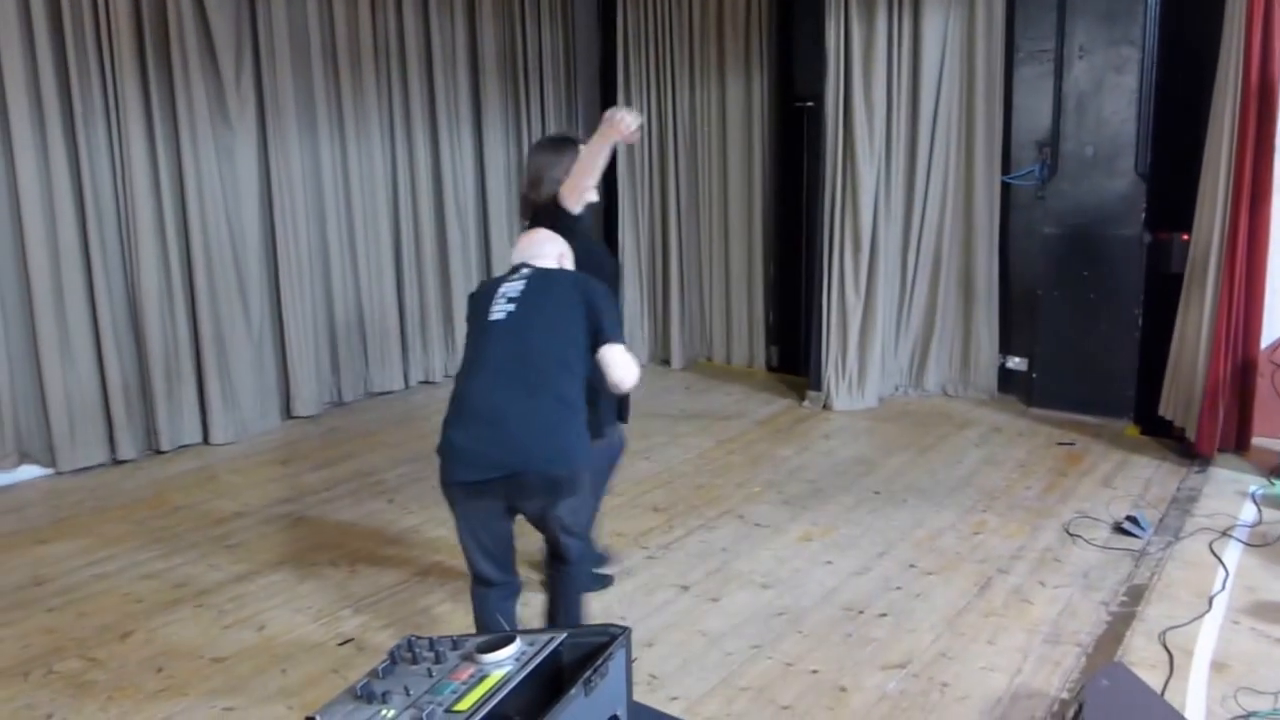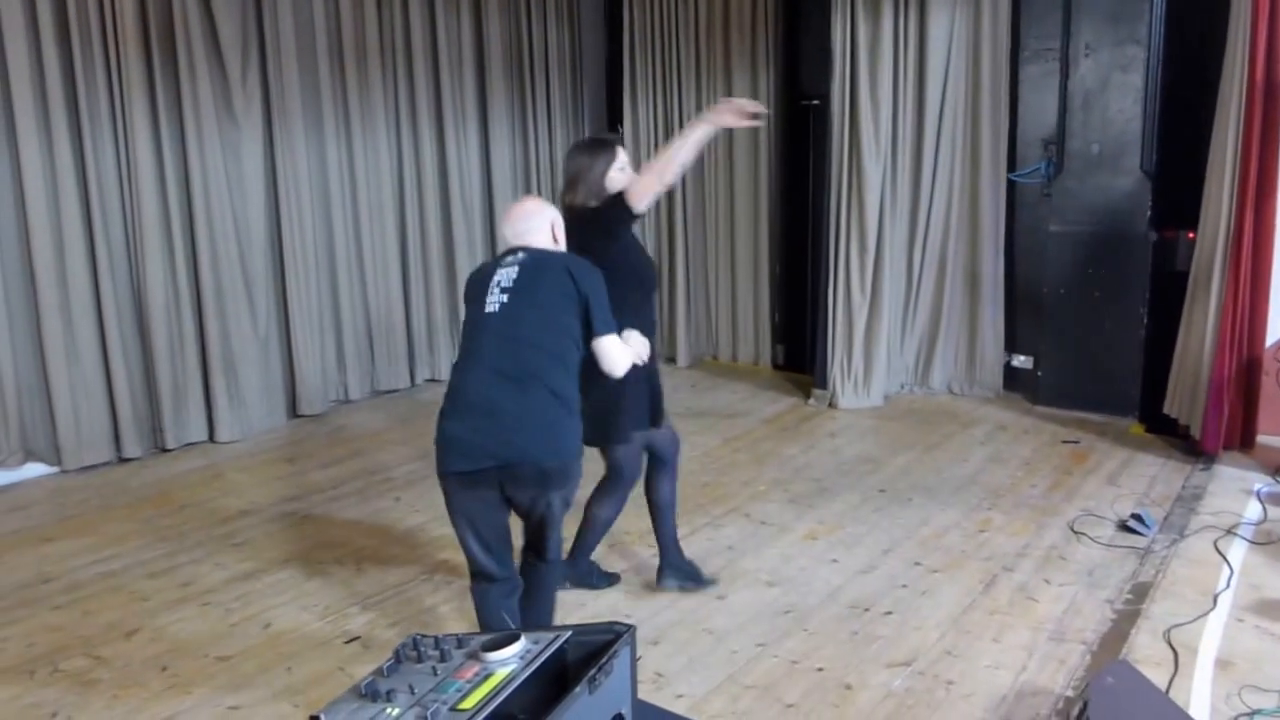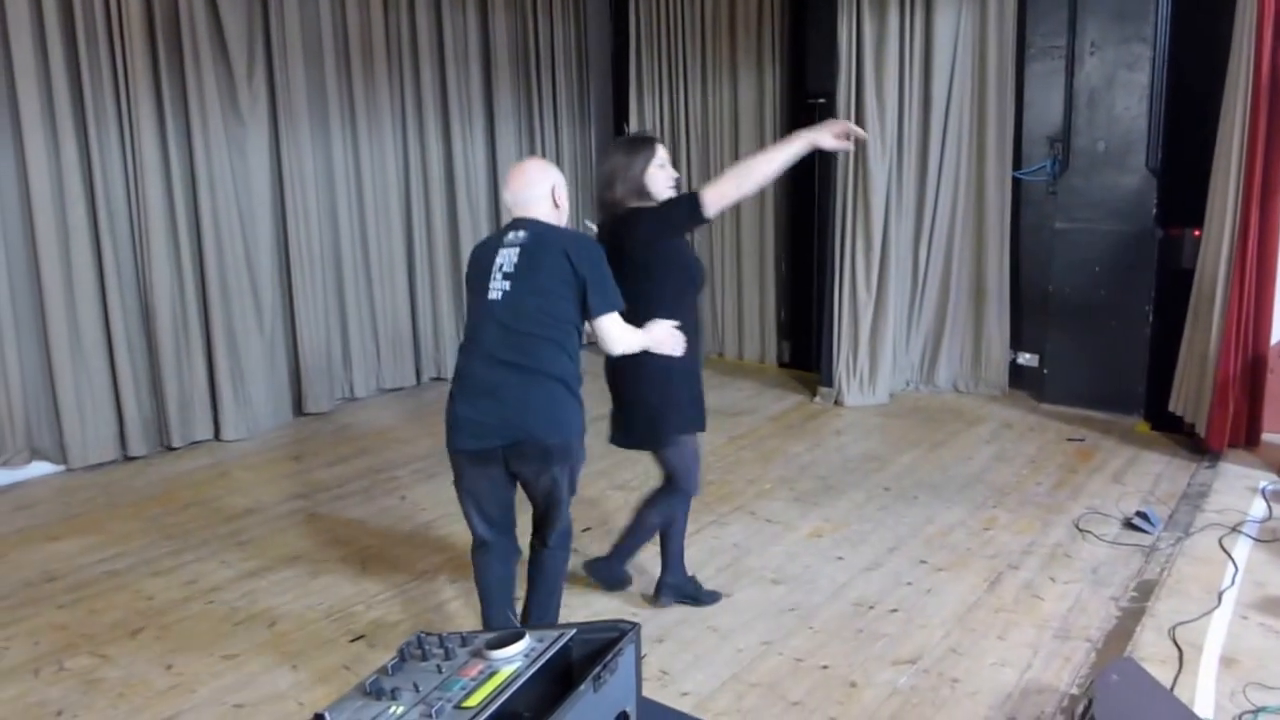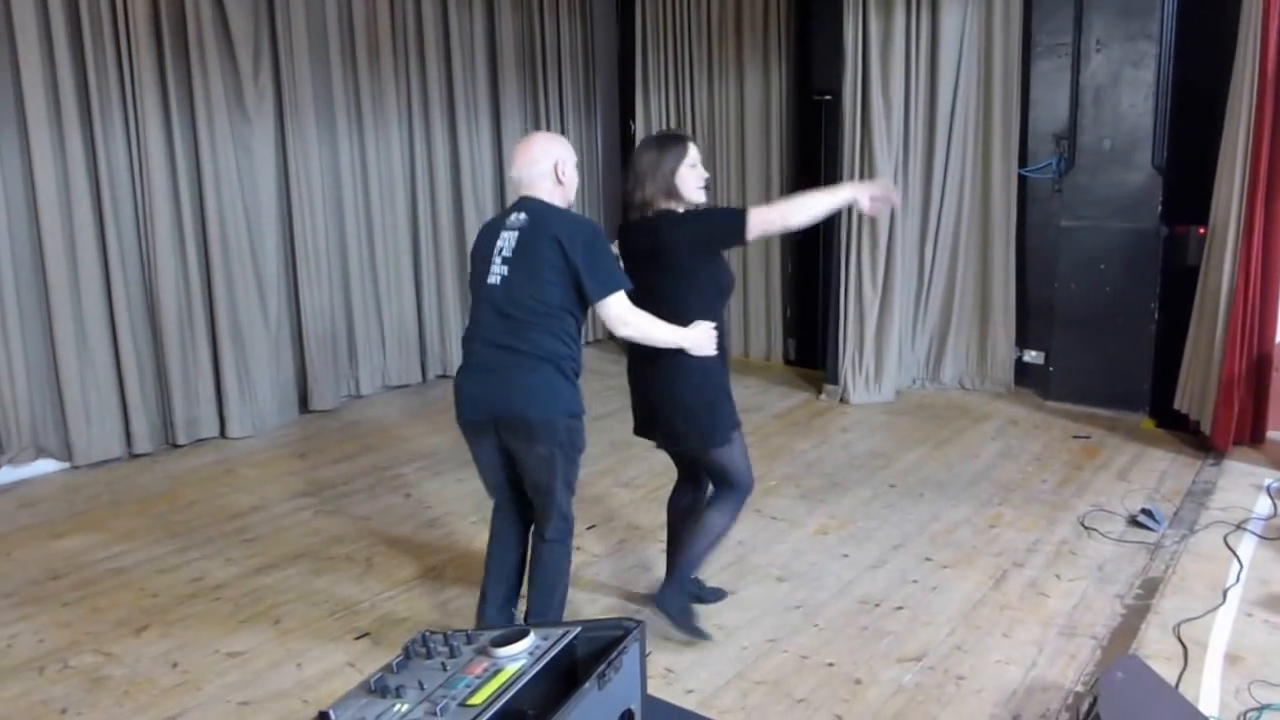
dt=0.2s
person 1, frame 1
left shoulder: (563, 224)
right shoulder: (556, 223)
right elbow: (577, 184)
right wrist: (606, 134)
left knee: (609, 447)
right knee: (592, 461)
person 1, frame 2
left shoulder: (594, 229)
right shoulder: (596, 225)
right elbow: (653, 181)
right wrist: (708, 123)
left hip: (627, 366)
right hip: (610, 370)
left knee: (665, 451)
right knee: (625, 469)
left ankle: (673, 561)
right ankle: (574, 564)
person 1, frame 3
left shoulder: (621, 229)
right shoulder: (653, 224)
right elbow: (734, 185)
right wrist: (807, 138)
left hip: (650, 368)
right hip: (654, 373)
left knee: (681, 474)
right knee: (682, 479)
left ankle: (673, 581)
right ankle: (611, 561)
person 1, frame 4
left shoulder: (635, 233)
right shoulder: (696, 228)
right elbow: (784, 214)
right wrist: (853, 192)
left hip: (657, 373)
right hip: (689, 376)
left knee: (693, 476)
right knee: (736, 483)
left ankle: (680, 580)
right ankle: (675, 591)
person 2, frame 1
left shoulder: (484, 295)
right shoulder: (586, 289)
right elbow: (621, 378)
right wrist: (629, 367)
left hip: (467, 455)
right hip: (552, 455)
left knee: (491, 579)
right knee: (568, 553)
person 2, frame 2
left shoulder: (480, 279)
right shoulder: (578, 272)
right elbow: (613, 364)
right wrist: (630, 349)
left hip: (462, 442)
right hip: (544, 443)
left knee: (488, 570)
right knee: (544, 549)
person 2, frame 3
left shoulder: (482, 254)
right shoulder: (578, 248)
right elbow: (614, 340)
right wrist: (651, 337)
left hip: (472, 421)
right hip: (546, 419)
left knee: (491, 539)
right knee: (551, 531)
person 2, frame 4
left shoulder: (491, 231)
right shoulder: (577, 232)
right elbow: (621, 321)
right wrist: (686, 337)
left hip: (477, 396)
right hip: (542, 399)
left knee: (509, 509)
right knee: (552, 520)
left ankle: (494, 625)
